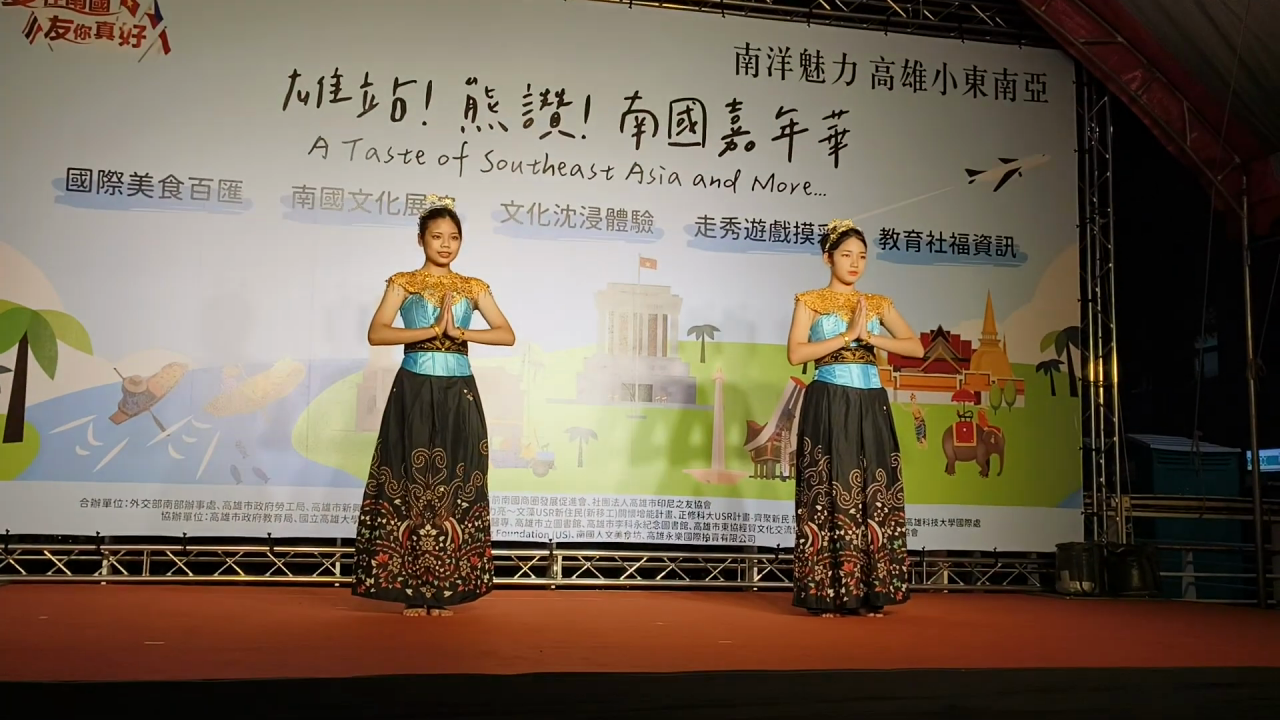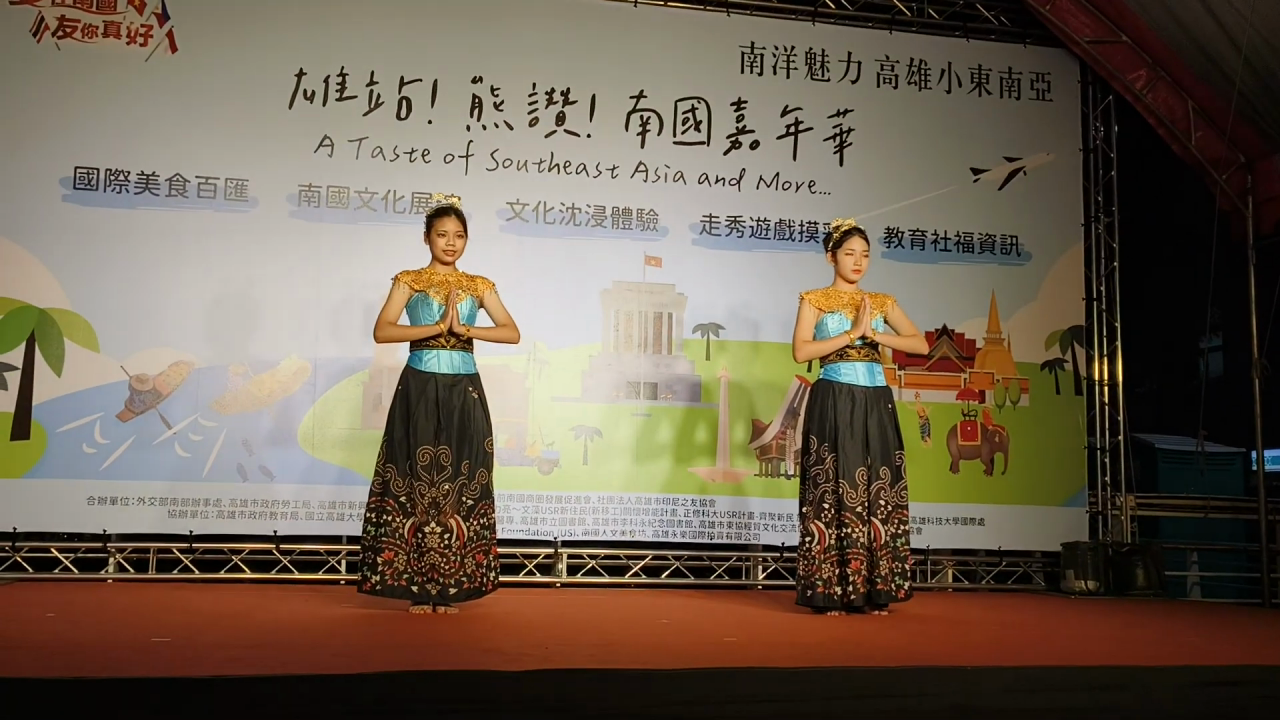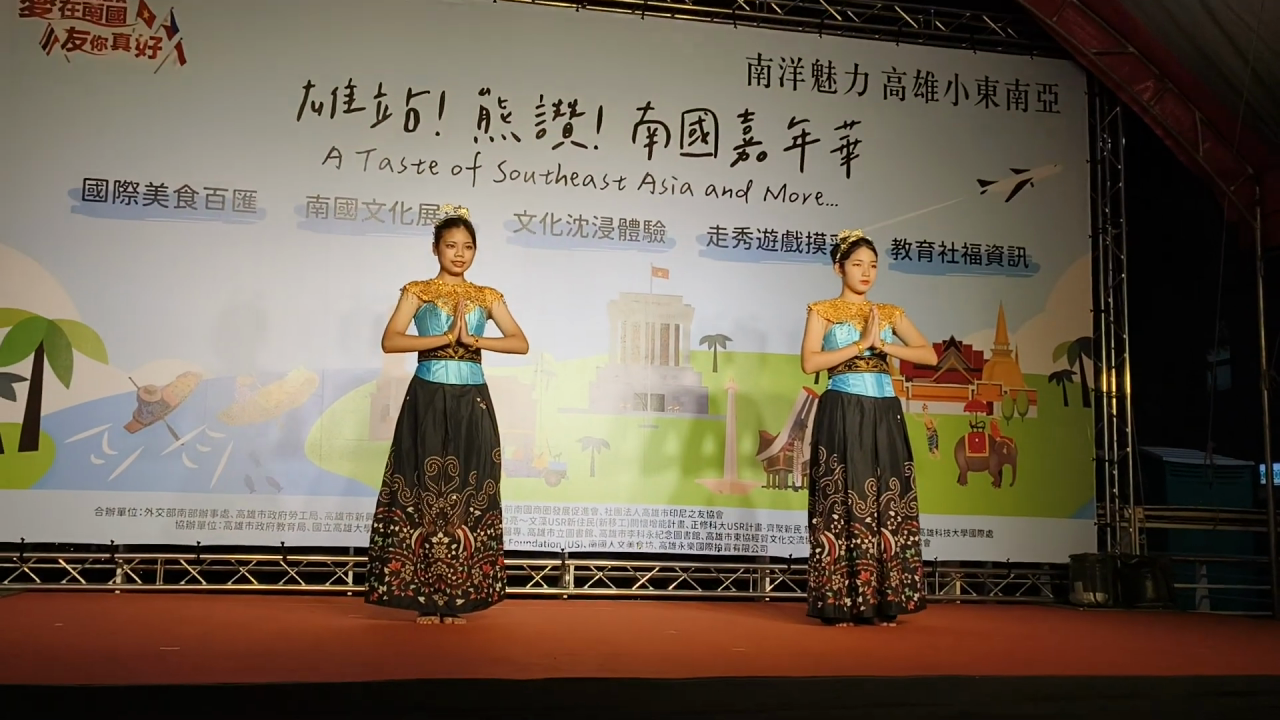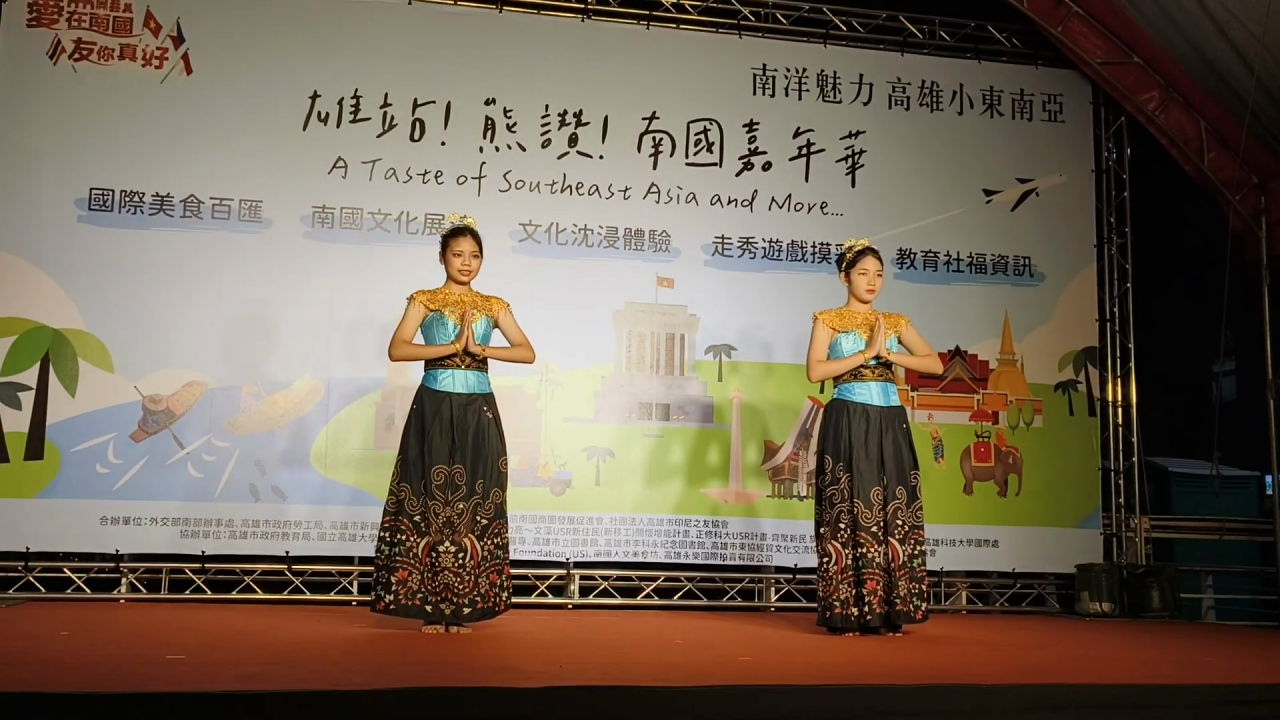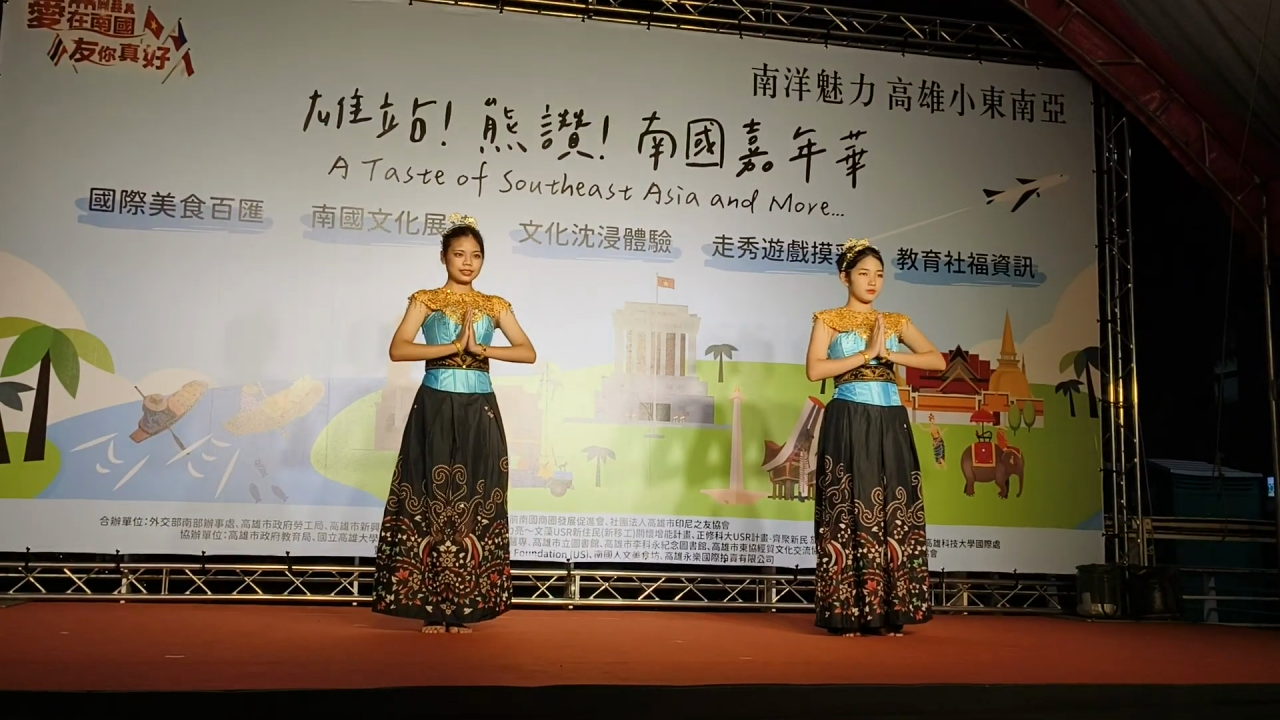
dt=0.4s
person 1, frame 1
left shoulder: (472, 288)
right shoulder: (402, 283)
left elbow: (507, 335)
right elbow: (376, 334)
left wrist: (459, 332)
right wrist: (432, 330)
left hip: (458, 393)
right hip: (414, 390)
left knee: (455, 486)
right knee: (411, 484)
left ankle: (442, 592)
right ankle: (412, 592)
person 1, frame 2
left shoulder: (478, 286)
right shoulder: (408, 281)
left elbow: (512, 333)
right elbow: (381, 331)
left wrist: (464, 329)
right wrist: (437, 326)
left hip: (463, 391)
right hip: (420, 388)
left knee: (459, 484)
right knee: (416, 481)
left ankle: (448, 589)
right ankle: (418, 589)
person 1, frame 3
left shoulder: (486, 297)
right shoulder: (417, 292)
left elbow: (521, 343)
right elbow: (390, 341)
left wrist: (473, 340)
right wrist: (445, 337)
left hip: (471, 402)
right hip: (427, 400)
left knee: (467, 496)
right knee: (424, 493)
left ankle: (456, 600)
right ankle: (426, 600)
person 1, frame 4
left shoulder: (493, 306)
right shoulder: (424, 301)
left elbow: (527, 353)
right elbow: (396, 349)
left wrist: (480, 349)
right wrist: (452, 346)
left hip: (478, 411)
right hip: (434, 408)
left knee: (473, 504)
right knee: (430, 501)
left ankle: (462, 609)
right ankle: (431, 608)
person 1, frame 5
left shoulder: (494, 306)
right shoulder: (425, 301)
left elbow: (528, 353)
right elbow: (397, 350)
left wrist: (481, 348)
right wrist: (454, 345)
left hip: (479, 411)
right hip: (435, 407)
left knee: (475, 504)
right knee: (431, 501)
left ankle: (463, 610)
right ankle: (432, 609)
person 2, frame 1
left shoulder: (878, 304)
right shoulder: (810, 301)
left elbow: (916, 348)
right elbow: (795, 353)
left wrist: (868, 336)
right wrist: (847, 335)
left hip: (871, 404)
right hip: (828, 403)
left knee: (874, 492)
right knee: (829, 492)
left ankle: (869, 594)
right ankle: (827, 594)
person 2, frame 2
left shoulder: (882, 302)
right shoulder: (814, 300)
left elbow: (920, 344)
right elbow: (800, 351)
left wrist: (874, 334)
right wrist: (852, 333)
left hip: (876, 403)
right hip: (834, 402)
left knee: (878, 490)
right knee: (834, 490)
left ankle: (873, 591)
right ankle: (831, 592)
person 2, frame 3
left shoulder: (890, 313)
right shoulder: (822, 311)
left elbow: (929, 355)
right elbow: (809, 362)
left wrist: (882, 345)
right wrist: (861, 344)
left hip: (884, 414)
right hip: (842, 413)
left knee: (887, 501)
right knee: (843, 502)
left ankle: (882, 603)
right ankle: (841, 603)
person 2, frame 4
left shoulder: (896, 322)
right shoulder: (828, 320)
left elbow: (935, 364)
right elbow: (815, 371)
left wrist: (888, 354)
right wrist: (866, 353)
left hip: (890, 423)
right hip: (848, 422)
left knee: (893, 511)
right knee: (850, 510)
left ankle: (887, 612)
right ankle: (848, 613)
person 2, frame 5
left shoulder: (896, 322)
right shoulder: (828, 320)
left elbow: (938, 361)
right elbow: (814, 370)
left wrist: (889, 353)
right wrist: (867, 353)
left hip: (890, 423)
right hip: (848, 422)
left knee: (894, 512)
right knee: (849, 511)
left ankle: (889, 613)
right ankle: (848, 614)
